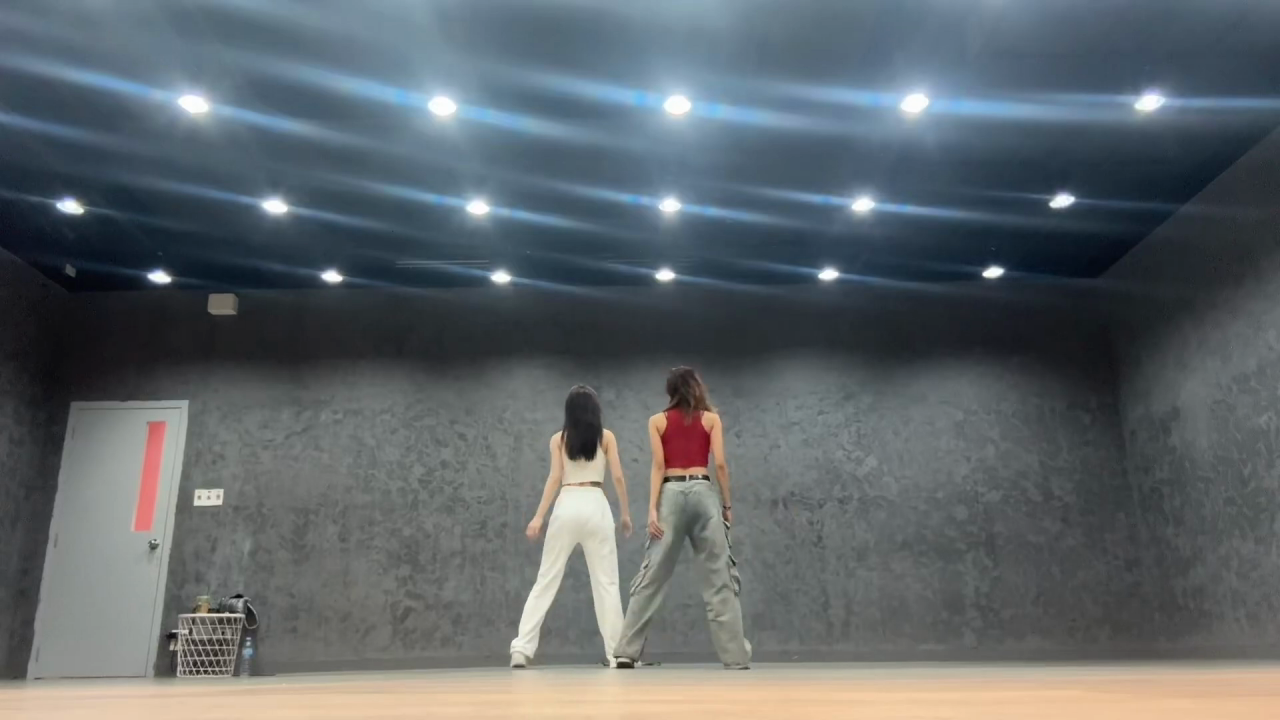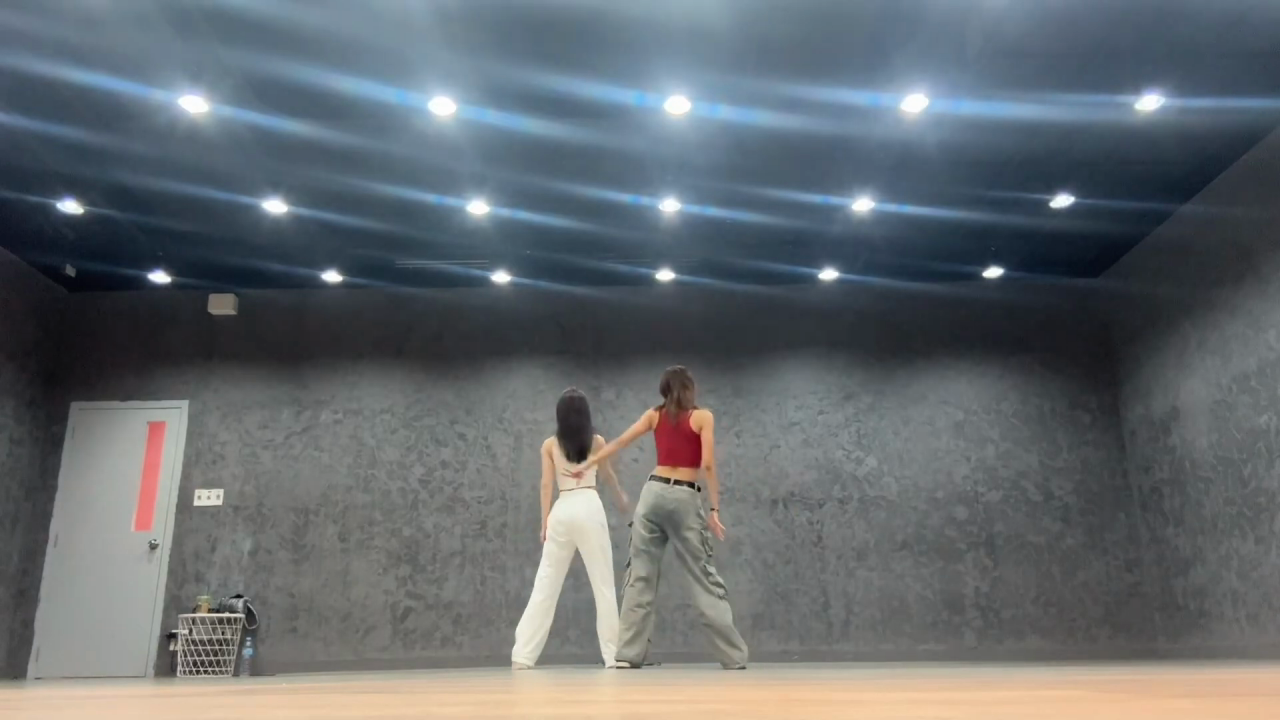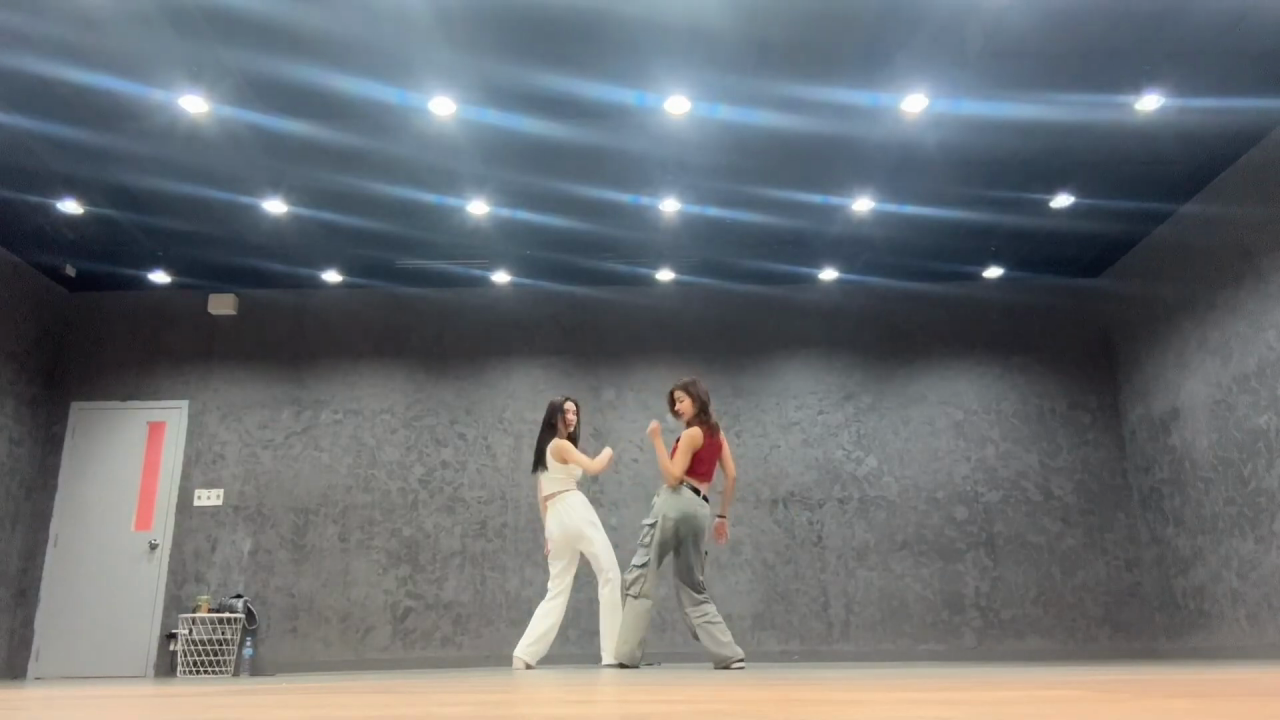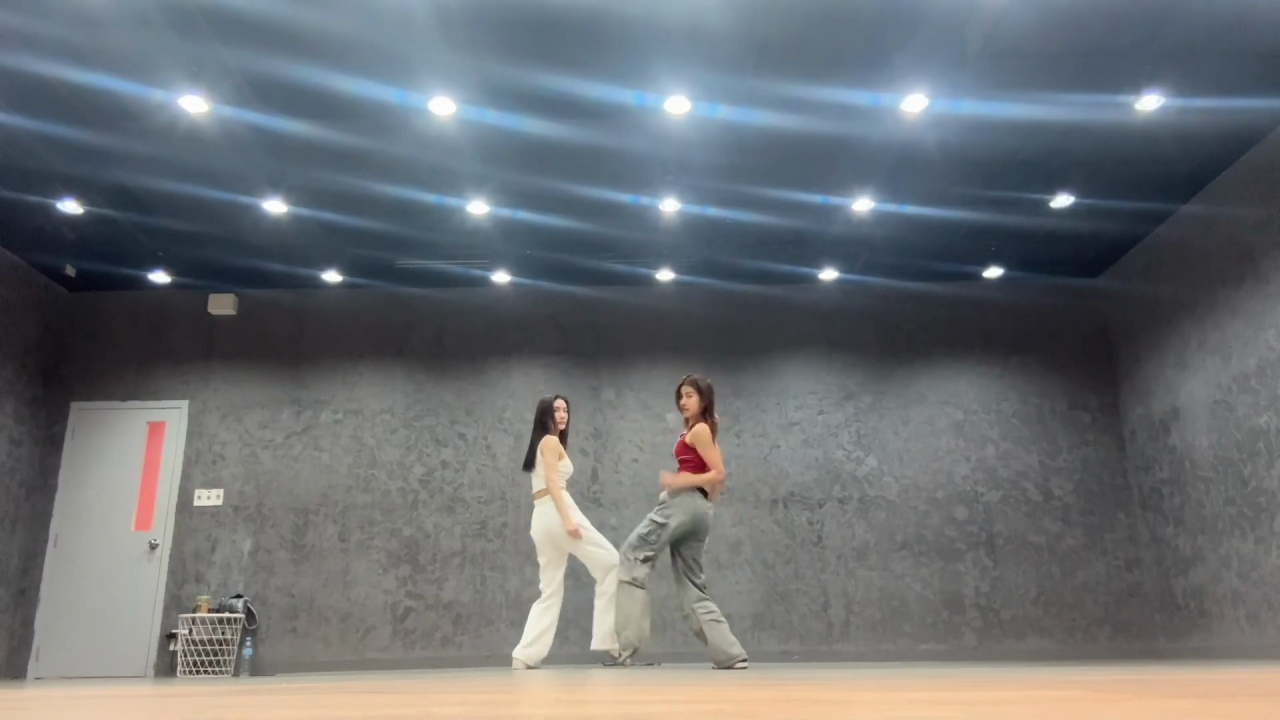
dt=1s
person 1, frame 1
left shoulder: (658, 421)
right shoulder: (711, 418)
left elbow: (658, 467)
right elbow: (720, 464)
left wrist: (653, 509)
right wrist: (727, 506)
left hip: (673, 494)
right hip: (705, 493)
left knee: (652, 576)
right knee: (720, 577)
left ankle: (626, 652)
right ankle: (735, 655)
person 1, frame 2
left shoulder: (655, 415)
right shoulder: (703, 417)
left elbow: (619, 443)
right elbow: (709, 465)
left wrist: (587, 465)
right wrist: (714, 510)
left hip: (654, 494)
right hip: (686, 498)
left knee: (641, 576)
right knee: (704, 578)
left ankle: (628, 654)
right ankle: (734, 654)
person 1, frame 3
left shoulder: (693, 433)
right shoulder: (715, 431)
left elbow: (672, 476)
right elbow: (731, 475)
left wrist: (657, 439)
right wrist: (723, 516)
left hip: (677, 504)
right hip: (700, 510)
left knee: (640, 577)
right knee: (693, 589)
left ankle: (628, 651)
right ankle: (728, 654)
person 1, frame 4
left shoulder: (698, 430)
right shoulder: (704, 430)
left elbow: (717, 474)
right elbow: (717, 473)
left wrist: (681, 482)
left hip: (684, 504)
right hip: (699, 509)
left knee: (633, 555)
right knee: (694, 589)
left ankle: (631, 638)
right ankle: (730, 654)
person 2, frame 1
left shoulder: (559, 438)
right shoulder: (606, 437)
left elbow: (555, 478)
right elbow: (618, 477)
left wrist: (539, 516)
right wrist: (625, 513)
left hip: (568, 505)
right hip: (596, 506)
left knee: (547, 580)
right knee: (606, 583)
left ankle: (522, 649)
person 2, frame 2
left shoulder: (550, 444)
right shoulder: (595, 441)
left elbow: (546, 484)
right elbow: (608, 474)
left wrist: (545, 521)
right wrist: (621, 496)
left hip: (562, 511)
right hip: (589, 509)
left knee: (546, 585)
right knee: (604, 583)
left ankle: (523, 655)
right ankle: (614, 653)
person 2, frame 3
left shoulder: (545, 449)
right shoulder: (560, 444)
right elbow: (595, 467)
left wrist: (550, 534)
right wrist: (607, 453)
left hip: (554, 521)
right hip: (575, 513)
left knee: (557, 592)
right knee: (611, 579)
left ankle: (525, 653)
right ankle: (613, 653)
person 2, frame 4
left shoulder: (541, 445)
right shoulder: (550, 441)
right elbow: (552, 484)
right wrist: (568, 519)
left hip: (541, 522)
right hip: (554, 518)
left knee: (550, 593)
right knee: (610, 565)
left ankle: (525, 654)
right ankle: (607, 638)
